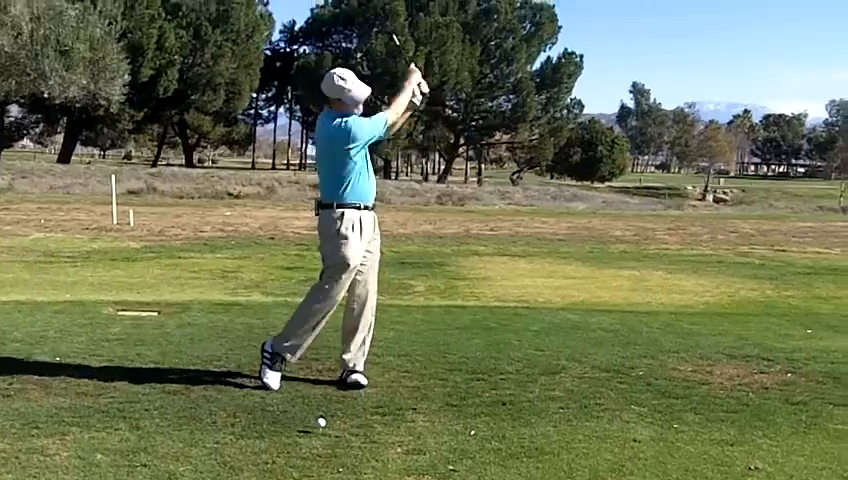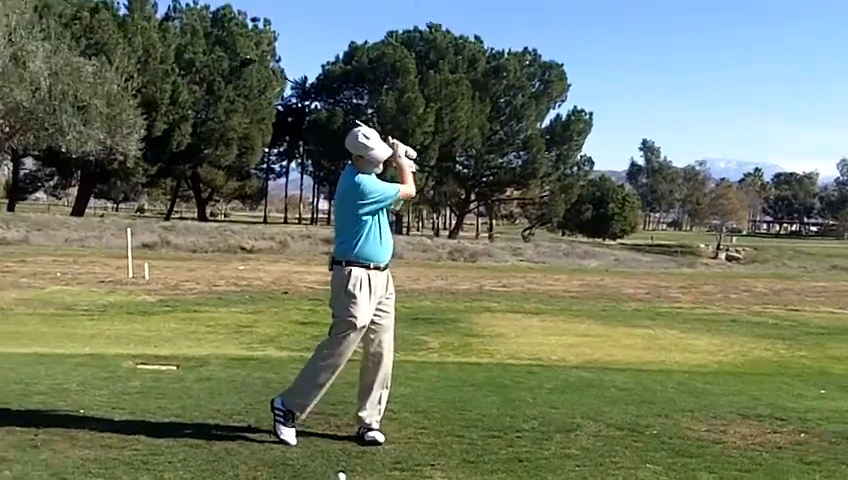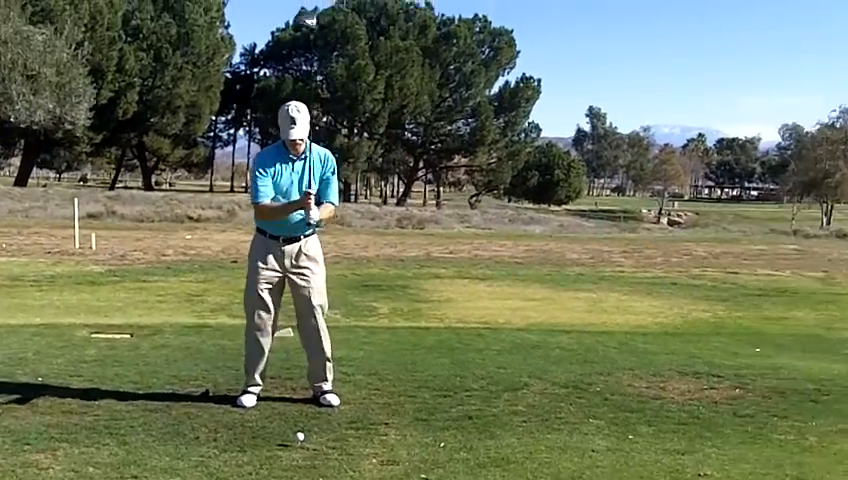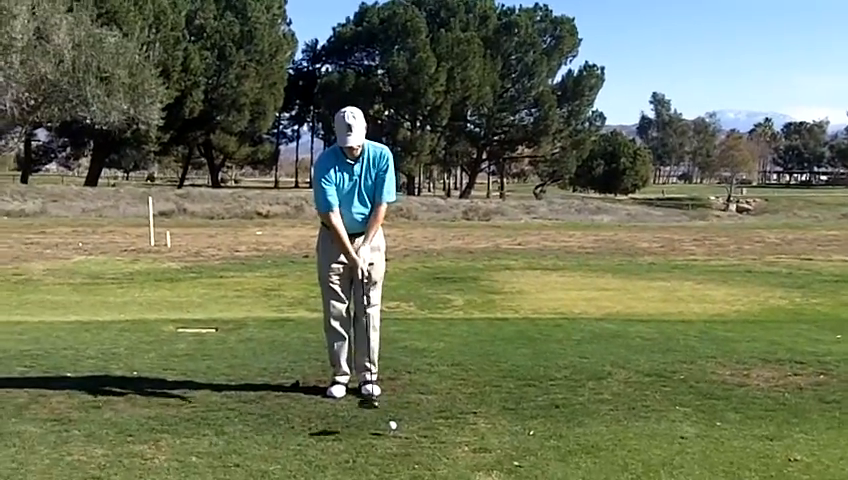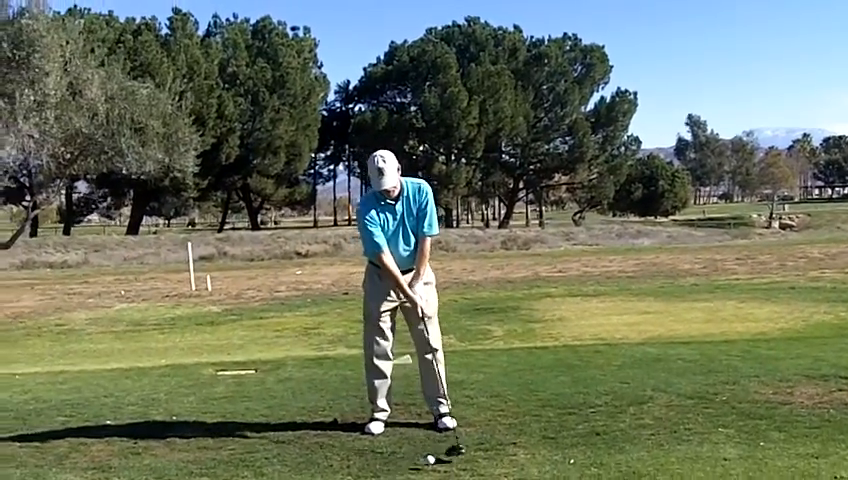
dt=0.7s
person 1, frame 1
left shoulder: (341, 118)
right shoulder: (343, 129)
left elbow: (386, 123)
right elbow: (390, 117)
left wrist: (410, 101)
right wrist: (411, 83)
left hip: (362, 218)
right hip: (345, 221)
left knee: (365, 297)
right knee: (330, 290)
left ankle: (352, 366)
right ankle: (277, 351)
person 1, frame 2
left shoulder: (364, 176)
right shoulder: (360, 184)
left elbow: (395, 194)
right elbow: (408, 191)
left wrist: (399, 158)
right wrist: (401, 162)
left hip: (379, 276)
right hip: (357, 277)
left knee: (380, 354)
right knee: (339, 347)
left ankle: (369, 422)
right ankle: (288, 406)
person 1, frame 3
left shoulder: (325, 159)
right shoulder: (264, 159)
left elbow: (330, 207)
right elbow: (260, 208)
left wrist: (318, 213)
right wrist: (295, 206)
left hip: (305, 247)
right hip: (267, 247)
left knee: (314, 315)
right knee: (260, 318)
left ankle: (322, 385)
right ankle: (253, 384)
person 1, frame 4
left shoulder: (382, 155)
right shoulder: (325, 162)
left elbow: (381, 206)
right elbow: (331, 215)
left wrist: (365, 245)
right wrist: (351, 255)
left hip: (369, 239)
right hip: (334, 241)
left knee: (368, 308)
right knee: (335, 310)
left ankle: (368, 374)
right ankle: (340, 375)
person 1, frame 5
left shoulder: (421, 191)
right shoulder: (367, 207)
left elbow: (425, 240)
right elbow: (383, 257)
left wrist: (417, 285)
right wrist: (409, 294)
left hip: (418, 274)
right hip: (380, 278)
left knee: (430, 344)
right knee: (377, 347)
left ankle: (440, 408)
right ankle: (379, 411)
